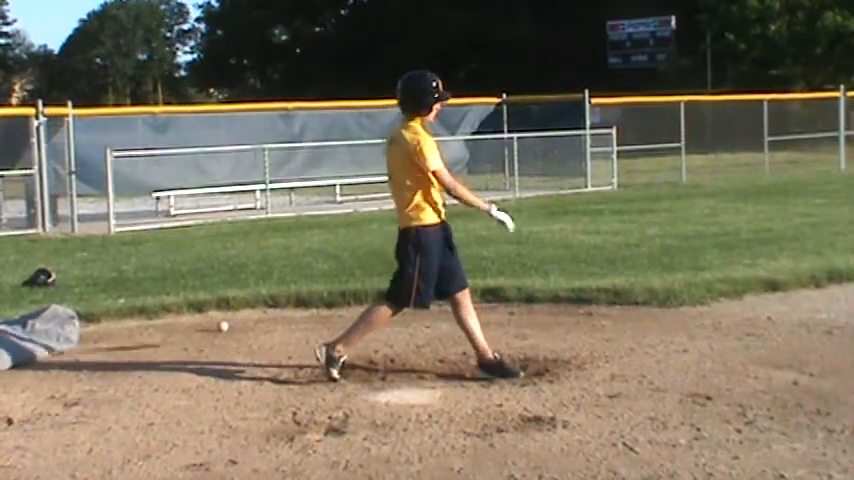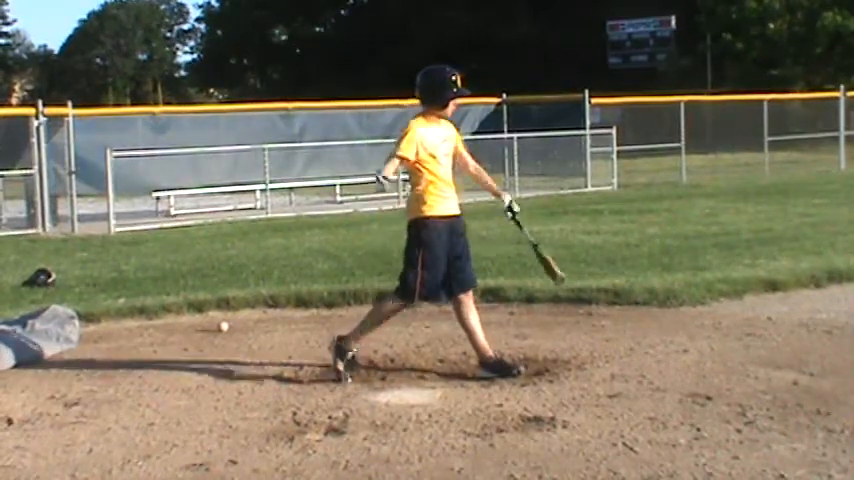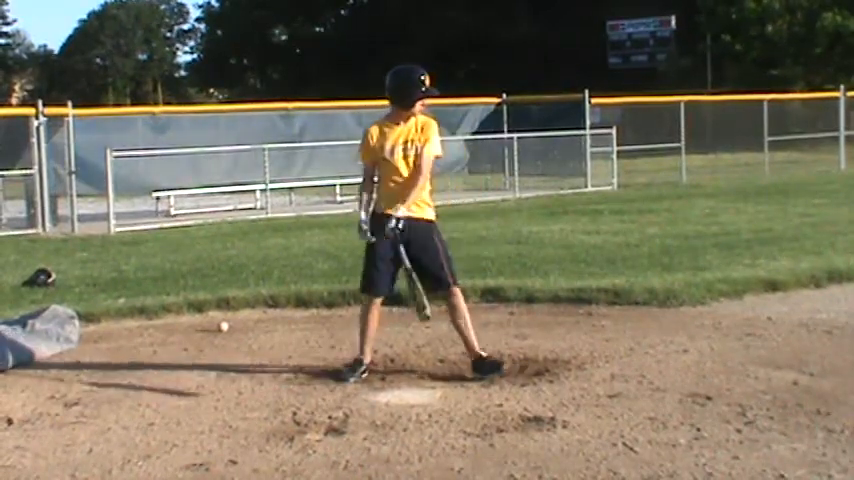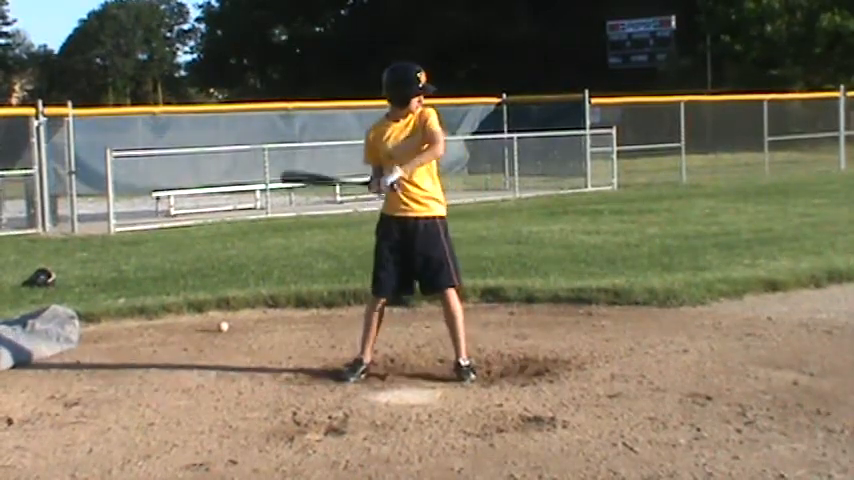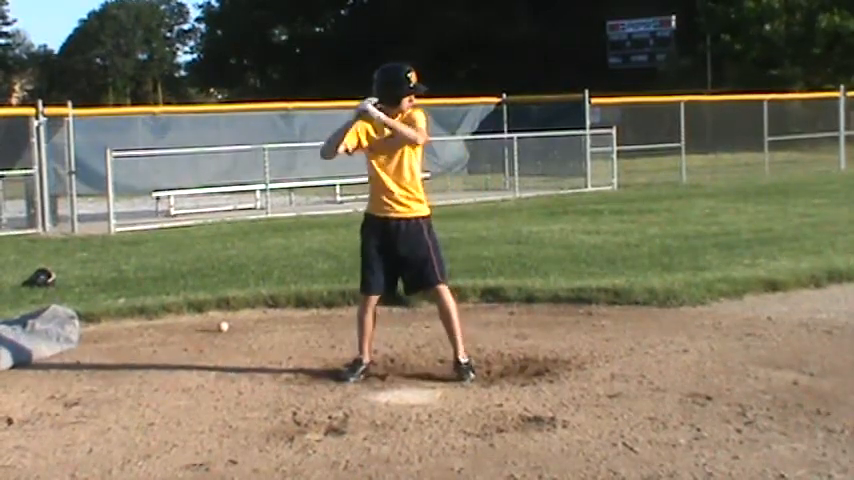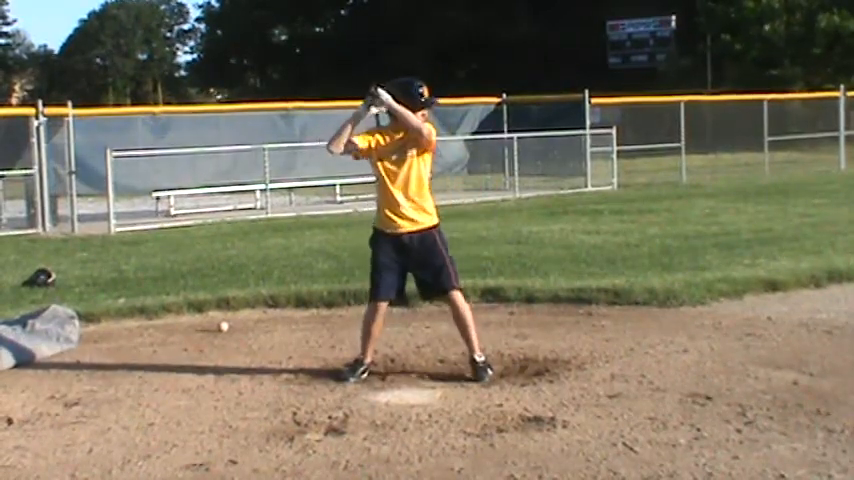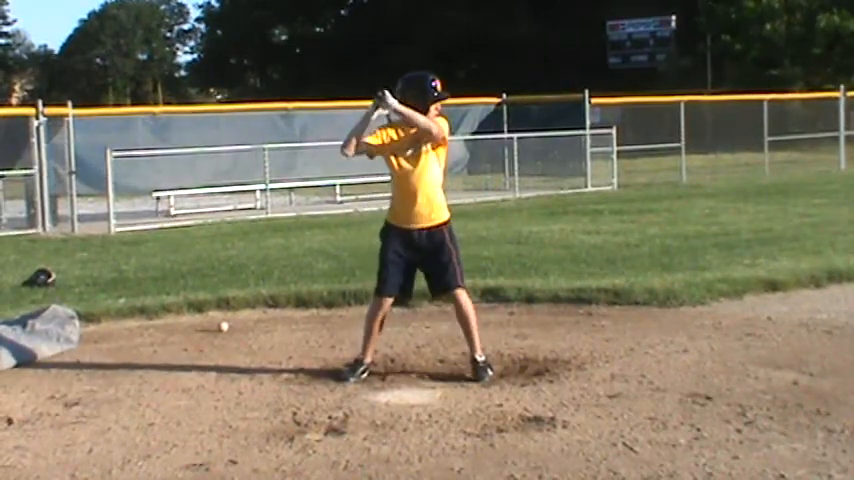
dt=0.4s
person 1, frame 1
left shoulder: (395, 138)
right shoulder: (420, 139)
right elbow: (449, 186)
right wrist: (491, 209)
left hip: (434, 227)
right hip: (423, 228)
left knee: (460, 293)
right knee: (397, 301)
left ankle: (487, 358)
right ankle: (336, 349)
person 1, frame 2
left shoulder: (448, 129)
right shoulder: (417, 128)
left elbow: (470, 166)
right elbow: (392, 163)
left wrist: (500, 194)
right wrist: (383, 176)
left hip: (451, 218)
right hip: (428, 220)
left knee: (463, 293)
right knee: (406, 294)
left ankle: (487, 358)
right ankle: (347, 344)
person 1, frame 3
left shoulder: (427, 126)
right shoulder: (375, 132)
left elbow: (423, 174)
right elbow: (369, 178)
left wrist: (401, 210)
right wrist: (364, 214)
left hip: (420, 219)
right hip: (385, 219)
left knee: (450, 288)
right knee: (373, 294)
left ankle: (477, 356)
right ankle: (363, 359)
person 1, frame 4
left shoulder: (427, 117)
right shoulder: (376, 132)
left elbow: (438, 148)
right elbow: (377, 175)
left wrist: (400, 170)
right wrist: (379, 182)
left hip: (430, 217)
right hip: (393, 220)
left knee: (448, 290)
right knee: (380, 295)
left ankle: (462, 360)
right ankle: (364, 359)
person 1, frame 5
left shoulder: (414, 117)
right shoulder: (364, 127)
left elbow: (417, 139)
right elbow: (326, 153)
left wrist: (378, 117)
right wrist: (353, 120)
left hip: (414, 218)
right hip: (378, 220)
left knee: (439, 288)
right knee: (370, 295)
left ankle: (461, 358)
right ankle: (363, 359)
person 1, frame 6
left shoulder: (425, 134)
right shoulder: (374, 138)
left elbow: (422, 132)
right elbow: (335, 147)
left wrist: (390, 102)
right wrist: (362, 112)
left hip: (424, 229)
right hip: (388, 234)
left knee: (453, 294)
right knee: (378, 302)
left ankle: (478, 358)
right ankle: (364, 360)
person 1, frame 7
left shoulder: (439, 125)
right shoulder: (388, 134)
left elbow: (432, 131)
right elbow: (348, 149)
left wrist: (396, 105)
right wrist: (371, 112)
left hip: (436, 226)
right hip: (399, 229)
left knee: (457, 292)
right knee: (383, 298)
left ankle: (477, 357)
right ankle: (365, 359)
